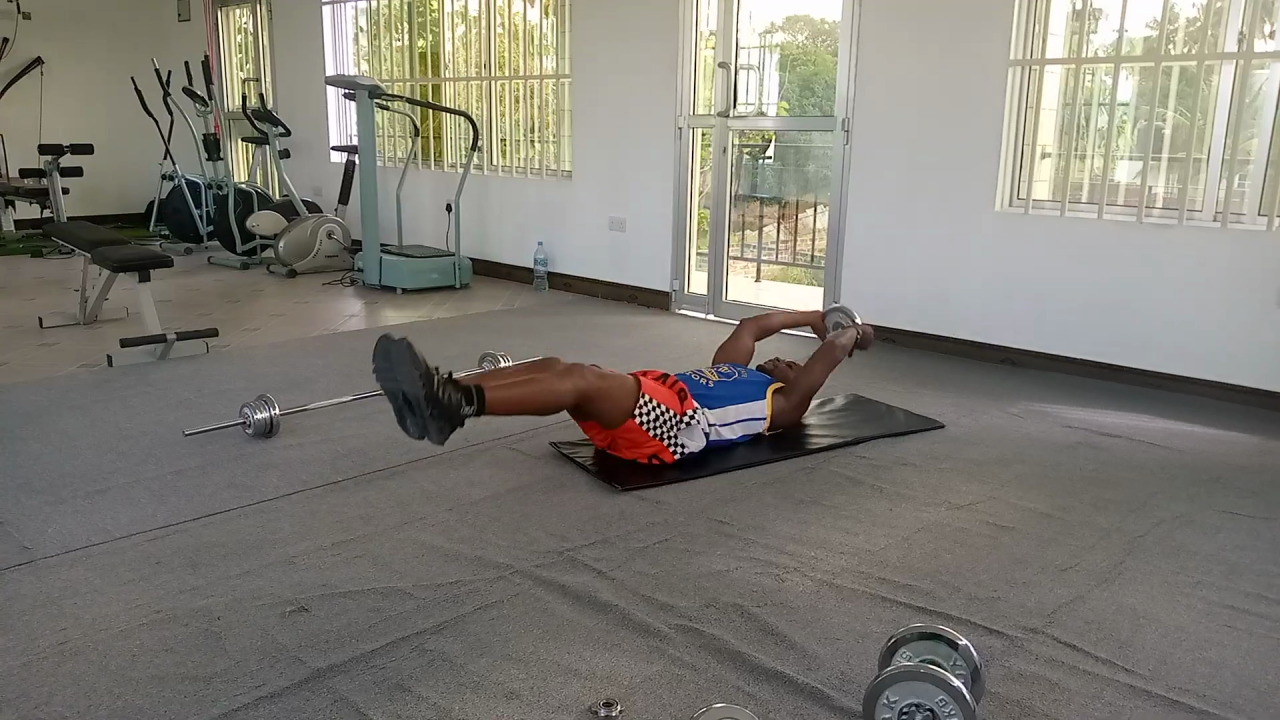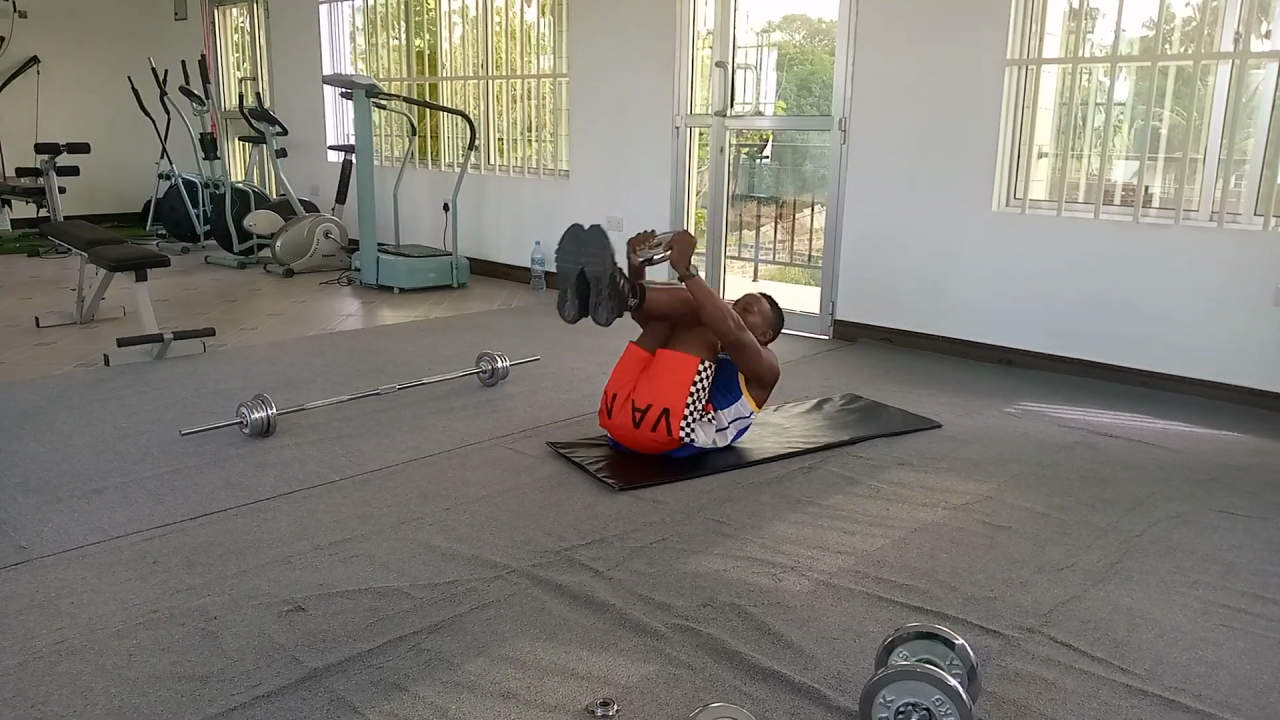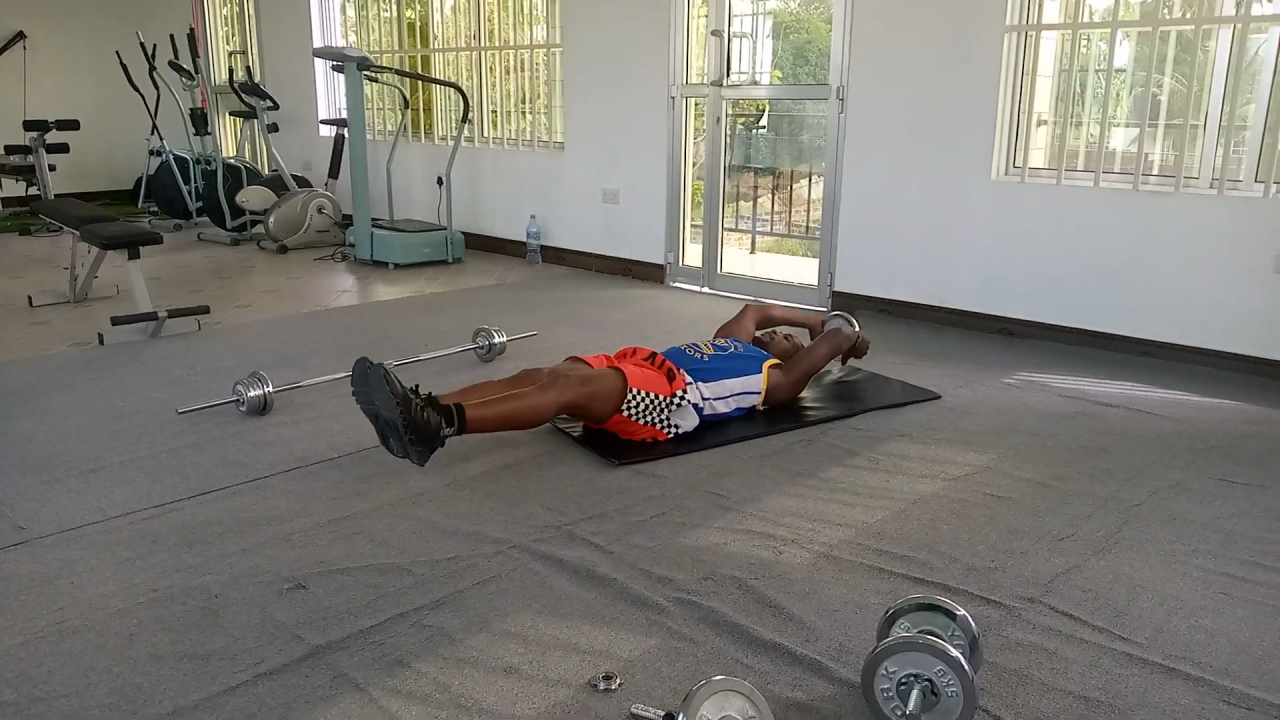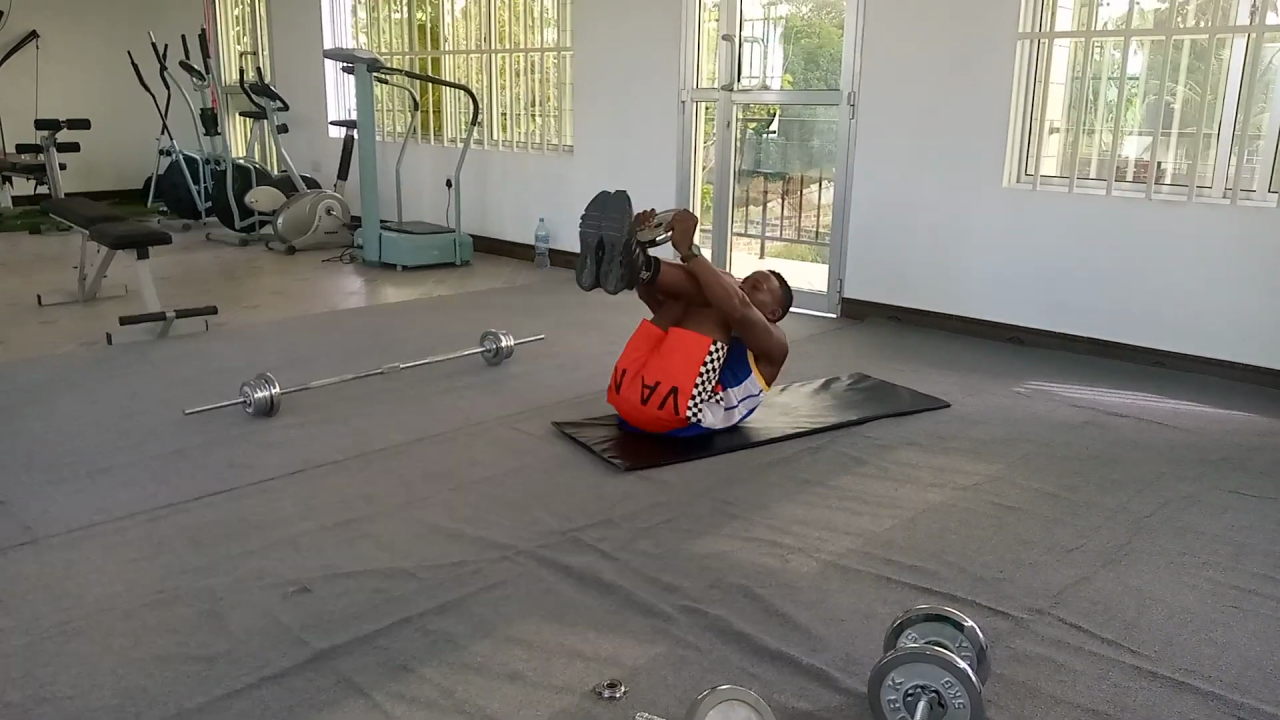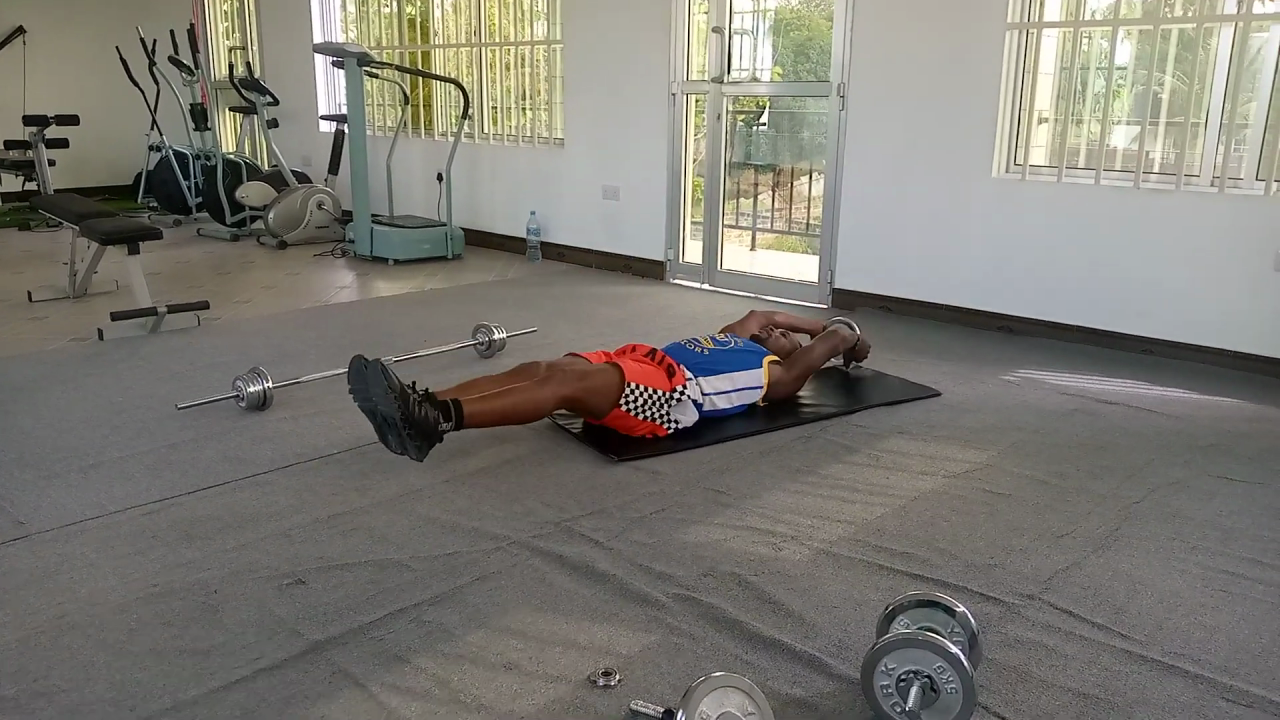
dt=1s
person 1, frame 1
left shoulder: (784, 404)
right shoulder: (734, 372)
left elbow: (829, 354)
right elbow: (750, 326)
left wrist: (850, 334)
right wrist: (811, 317)
left hip: (673, 427)
right hip: (651, 397)
left knee: (578, 379)
right knee: (555, 370)
left ankle: (453, 404)
right ankle: (443, 394)
person 1, frame 2
left shoulder: (763, 368)
right shoulder: (711, 349)
left elbow: (731, 331)
right elbow: (644, 312)
left wrist: (685, 271)
right wrist: (636, 267)
left hip: (667, 428)
right hip: (621, 412)
left knee: (701, 309)
left ankle: (612, 292)
right ankle: (589, 294)
person 1, frame 3
left shoulder: (780, 379)
right shoulder: (734, 347)
left elbow: (834, 342)
right elbow: (755, 310)
left wrist: (847, 335)
right wrist: (814, 319)
left hip: (667, 397)
right hip: (642, 366)
left knee: (563, 386)
right knee: (537, 378)
left ankle: (437, 424)
right ankle: (425, 410)
person 1, frame 4
left shoulder: (771, 347)
right shoulder: (714, 330)
left elbow: (738, 309)
right elbow: (649, 293)
left wrist: (688, 249)
right wrist: (643, 244)
left hip: (674, 408)
right hip: (630, 392)
left knee: (722, 294)
left ankle: (630, 264)
right ankle: (614, 261)
person 1, frame 5
left shoulder: (776, 376)
right shoulder: (734, 342)
left elbow: (829, 342)
right elbow: (760, 314)
right wrist: (822, 323)
left hip: (667, 395)
right hip: (641, 360)
left knee: (566, 380)
right knee: (538, 371)
left ankle: (435, 420)
right ankle: (424, 406)
